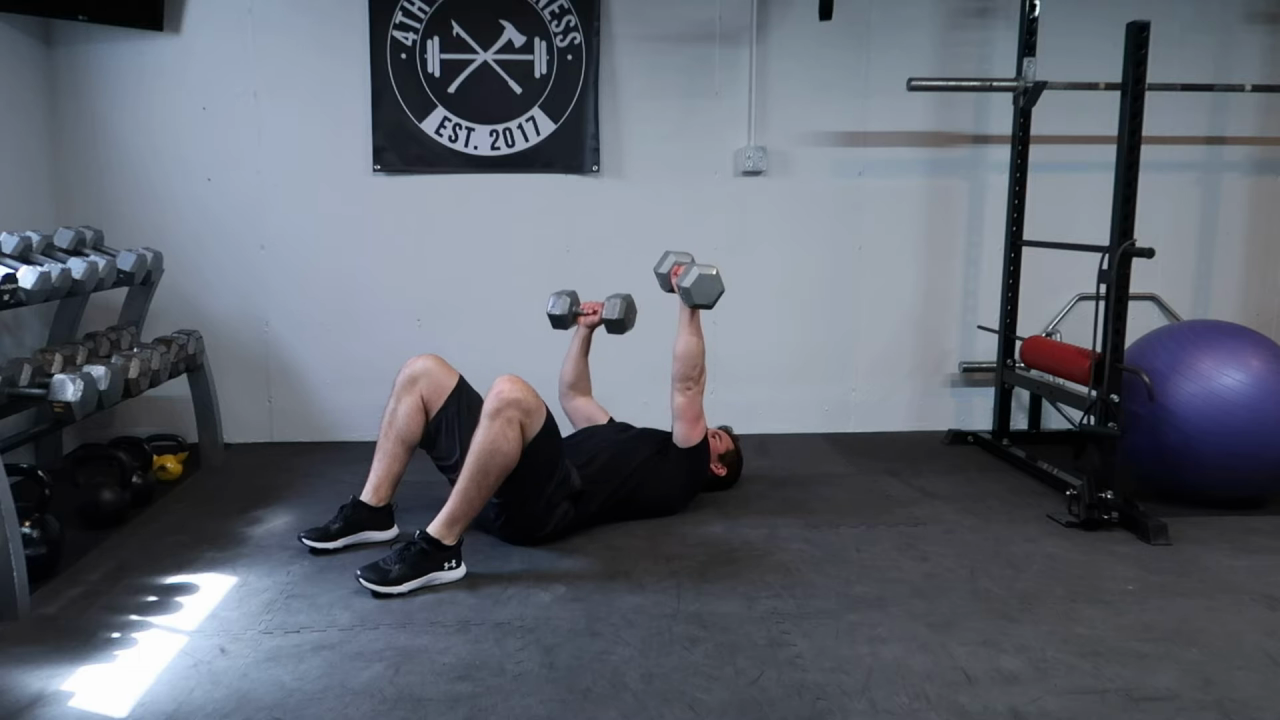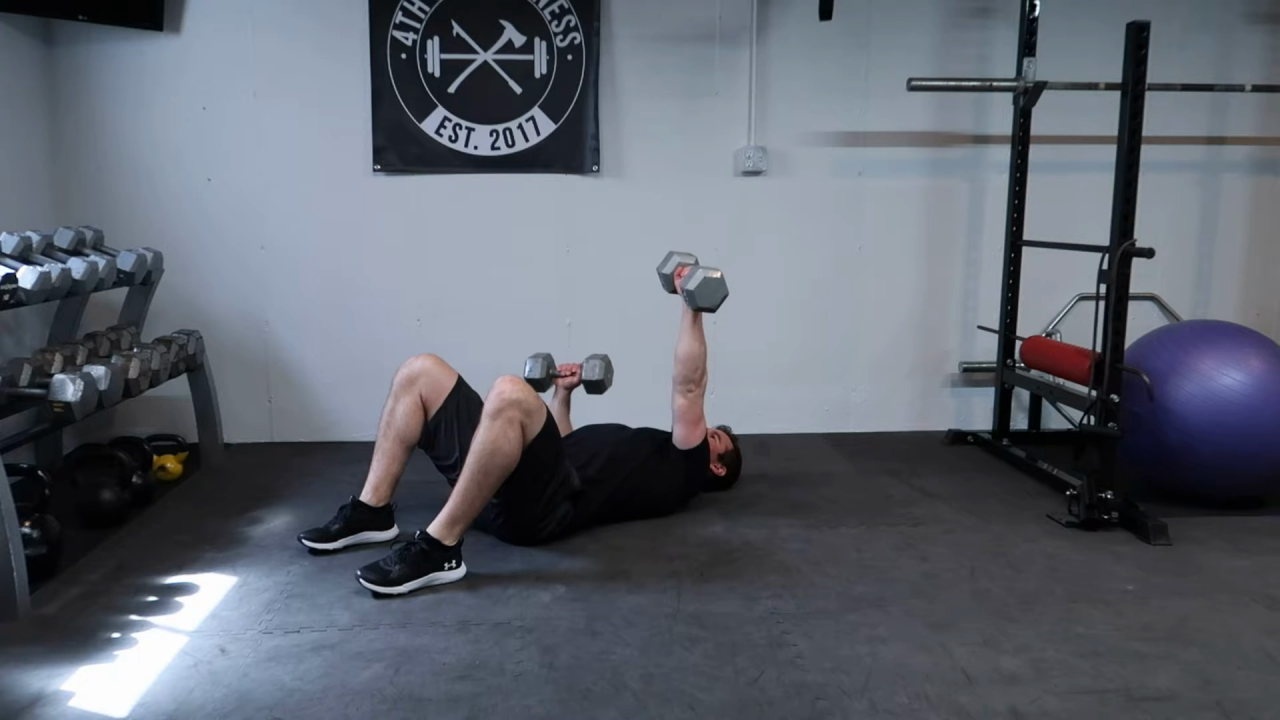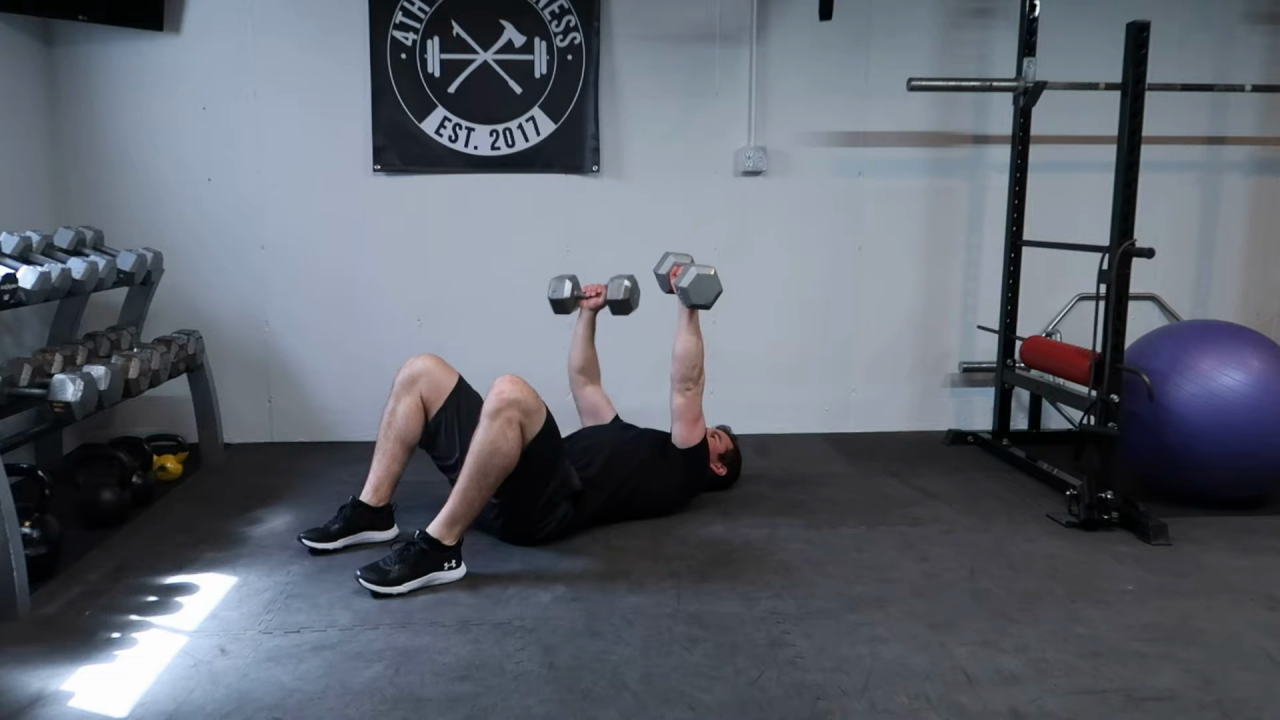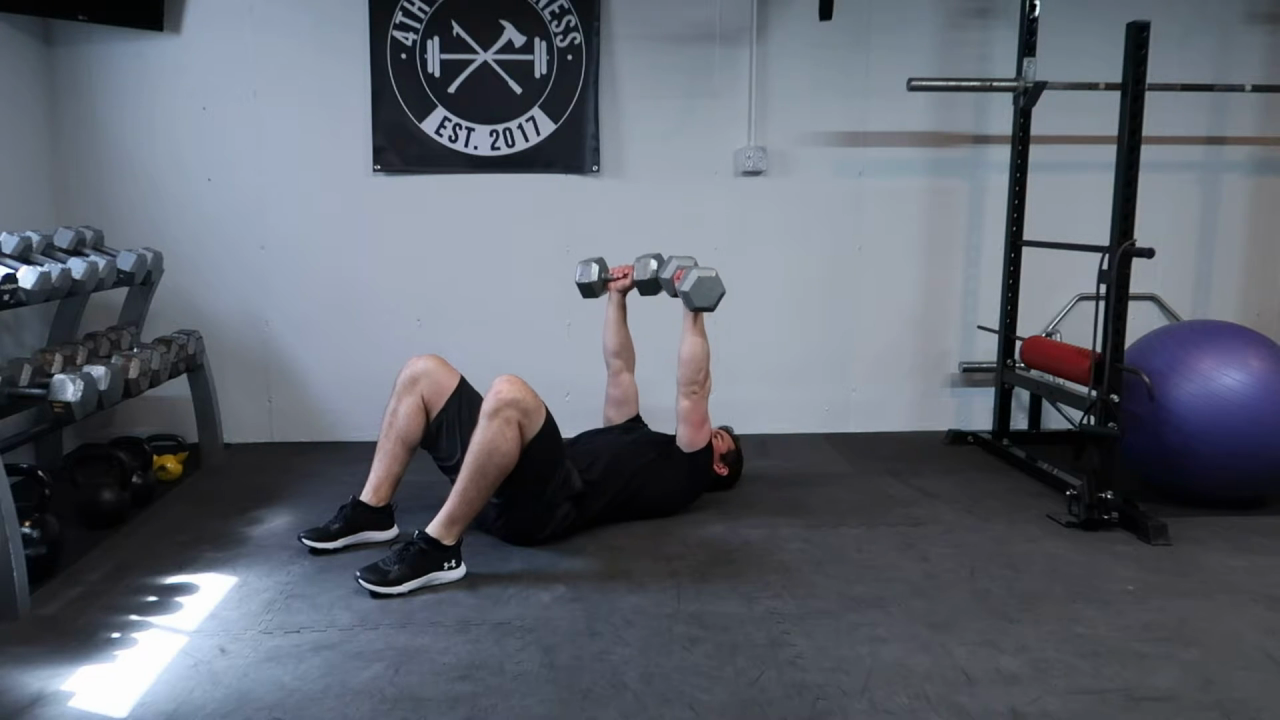
dt=0.7s
person 1, frame 1
left shoulder: (683, 469)
right shoulder: (638, 444)
left elbow: (687, 387)
right elbow: (574, 395)
left wrist: (689, 307)
right wrist: (583, 332)
left hip: (545, 502)
right hip: (502, 488)
left knee: (509, 392)
right knee: (423, 370)
left ankle: (438, 546)
right ankle: (372, 510)
person 1, frame 2
left shoulder: (683, 469)
right shoulder: (641, 449)
left elbow: (688, 390)
left wrist: (692, 308)
right wrist: (562, 394)
left hip: (544, 502)
right hip: (501, 487)
left knee: (510, 392)
right knee: (421, 371)
left ankle: (438, 547)
right ankle: (371, 510)
person 1, frame 3
left shoulder: (683, 470)
right shoulder: (634, 442)
left elbow: (687, 388)
right elbow: (584, 382)
left wrist: (688, 308)
right wrist: (588, 315)
left hip: (546, 503)
right hip: (501, 489)
left knee: (510, 393)
right knee: (422, 371)
left ankle: (439, 546)
right ankle: (371, 511)
person 1, frame 4
left shoulder: (685, 471)
right shoulder: (640, 440)
left elbow: (691, 392)
right elbow: (620, 370)
left wrist: (693, 313)
right wrist: (617, 299)
left hip: (544, 502)
right hip: (501, 488)
left knee: (507, 393)
right knee: (423, 372)
left ankle: (438, 546)
right ankle: (372, 510)
